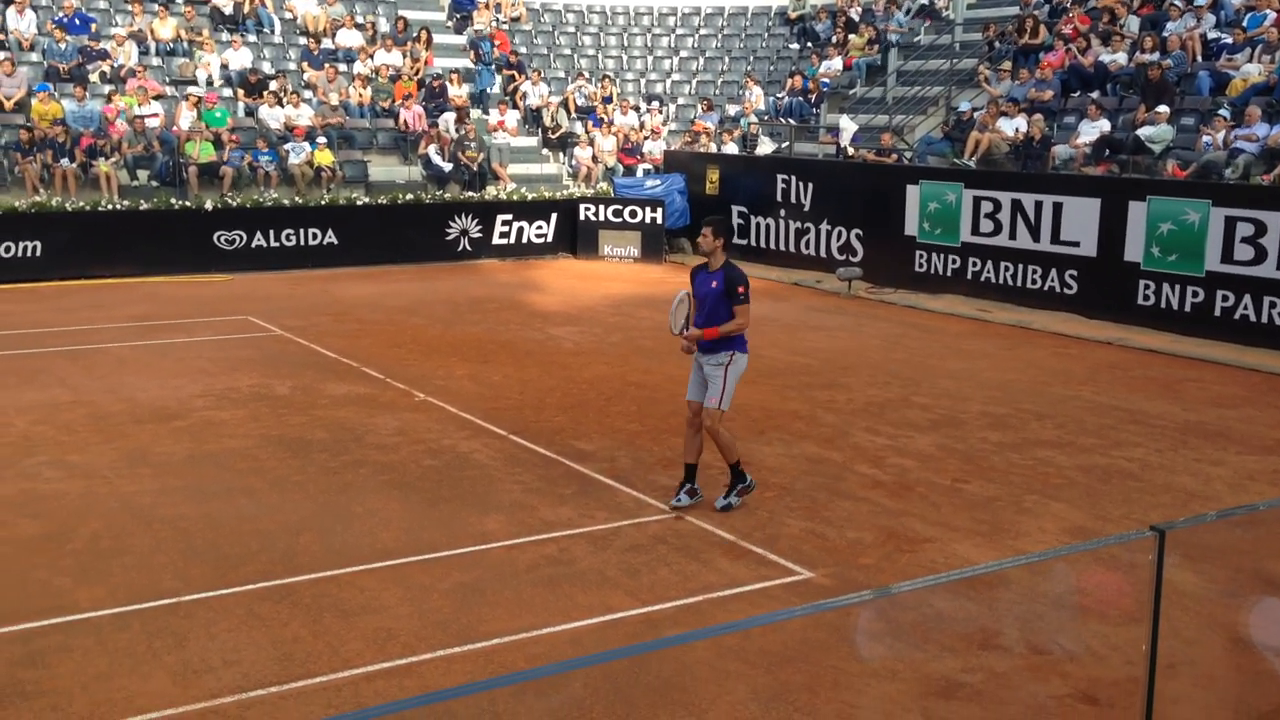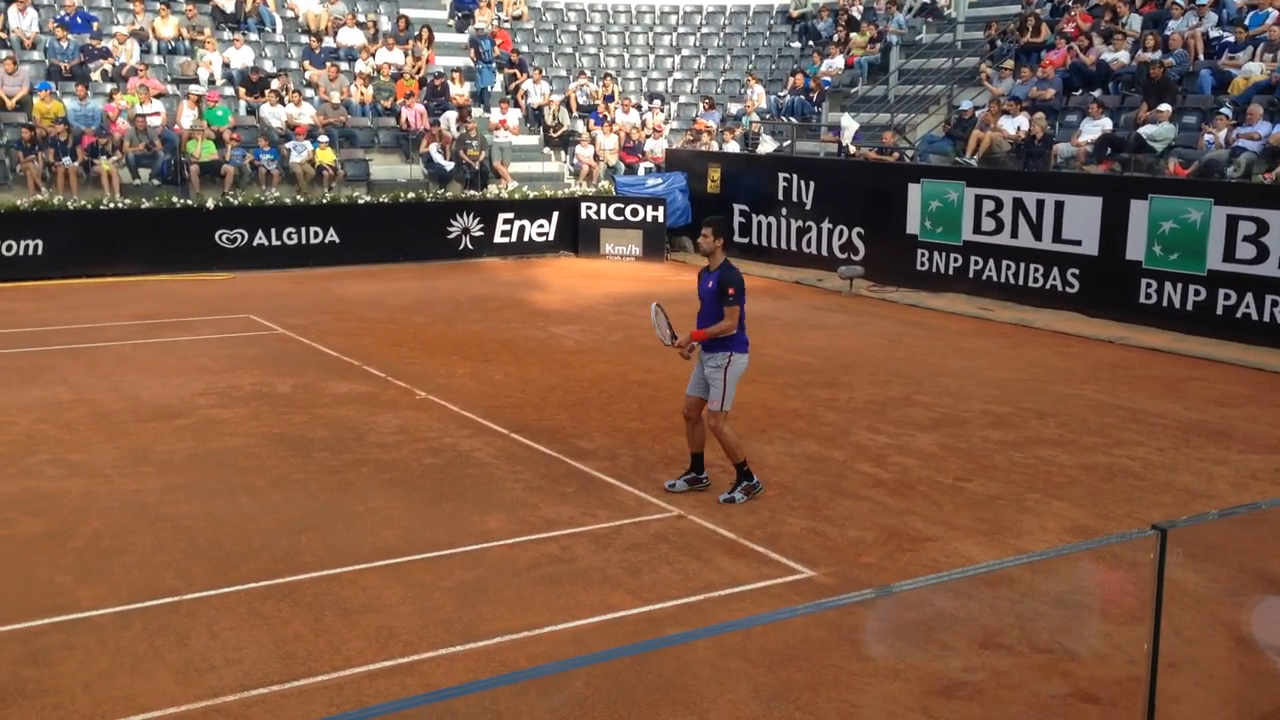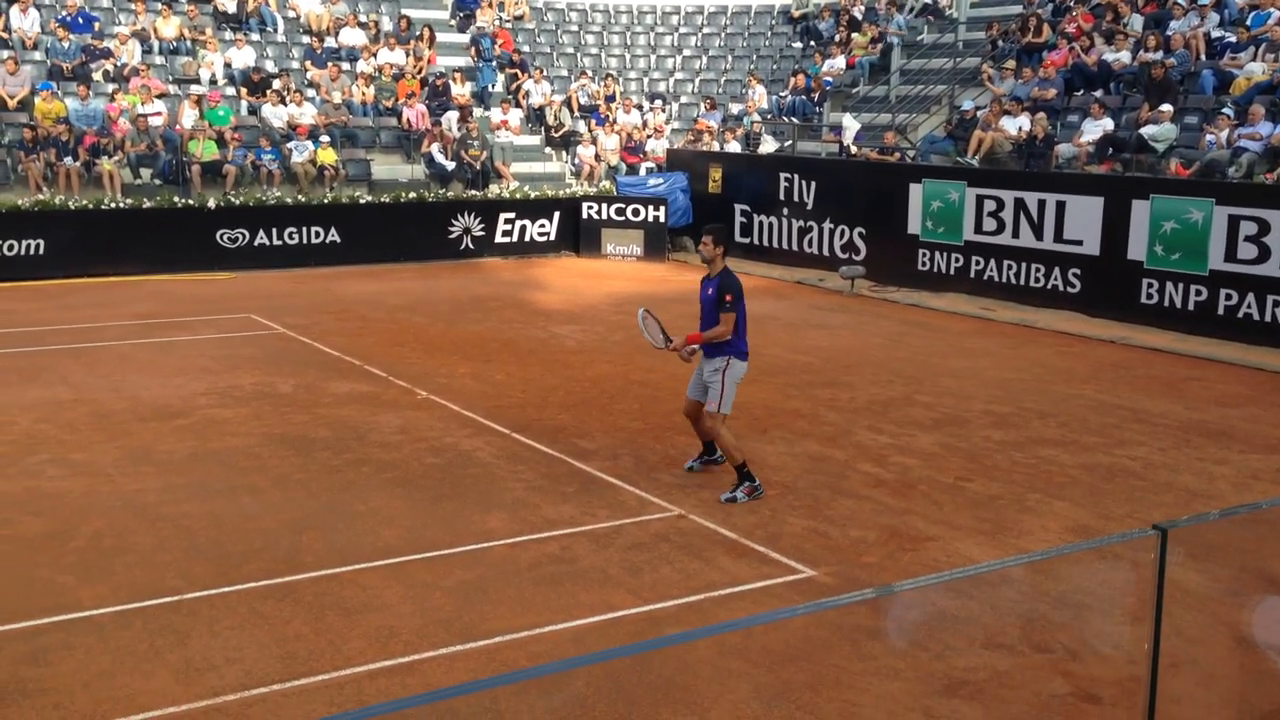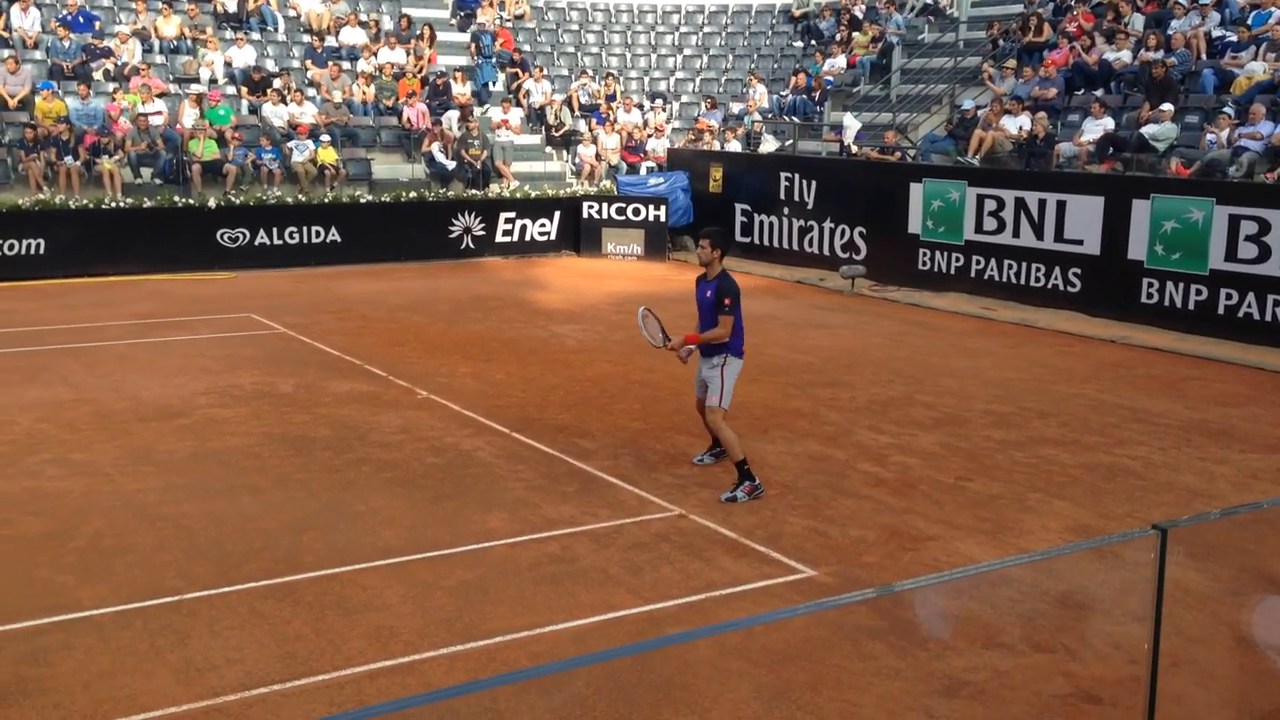
dt=0.1s
person 1, frame 1
left shoulder: (735, 277)
right shoulder: (697, 273)
left elbow: (742, 323)
left wrist: (702, 335)
right wrist: (688, 334)
left hip: (728, 357)
right hip: (704, 356)
left knee: (711, 422)
right knee: (692, 420)
left ankle: (740, 481)
right ankle: (691, 486)
person 1, frame 2
left shoulder: (730, 277)
right shoulder: (704, 274)
left elbow: (730, 325)
left wrist: (693, 337)
right wrist: (690, 341)
left hip: (728, 357)
right hip: (707, 355)
left knee: (715, 422)
right knee: (690, 412)
left ankle: (747, 479)
right ankle: (697, 473)
person 1, frame 3
left shoulder: (729, 284)
right shoulder: (707, 280)
left elbow: (725, 331)
left wrist: (688, 340)
right wrist: (692, 347)
left hip: (728, 361)
right hip: (709, 359)
left knee: (714, 423)
right knee: (691, 410)
left ankle: (749, 482)
right ankle: (711, 453)
person 1, frame 4
left shoulder: (726, 287)
right shoulder: (701, 281)
left elbow: (723, 333)
left wrist: (686, 340)
right wrist: (689, 347)
left hip: (724, 359)
right hip: (707, 358)
left knee: (715, 419)
right knee: (702, 407)
left ankle: (749, 481)
right ankle: (718, 448)
